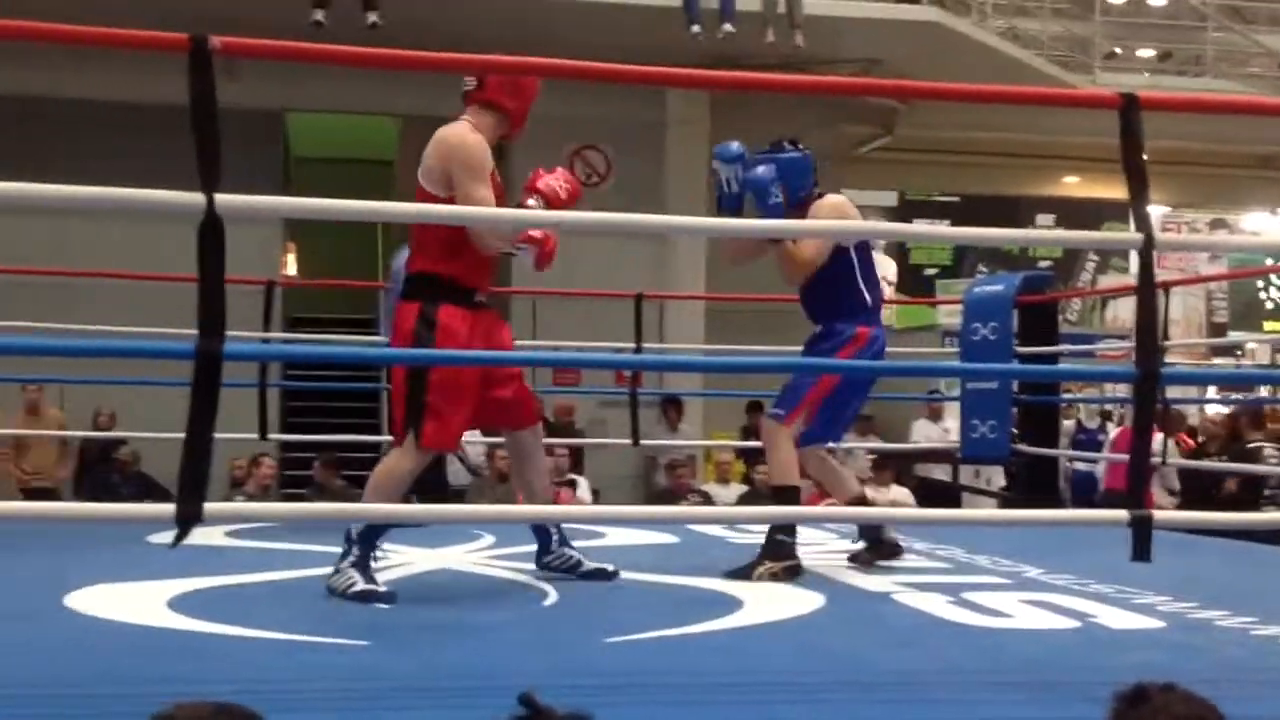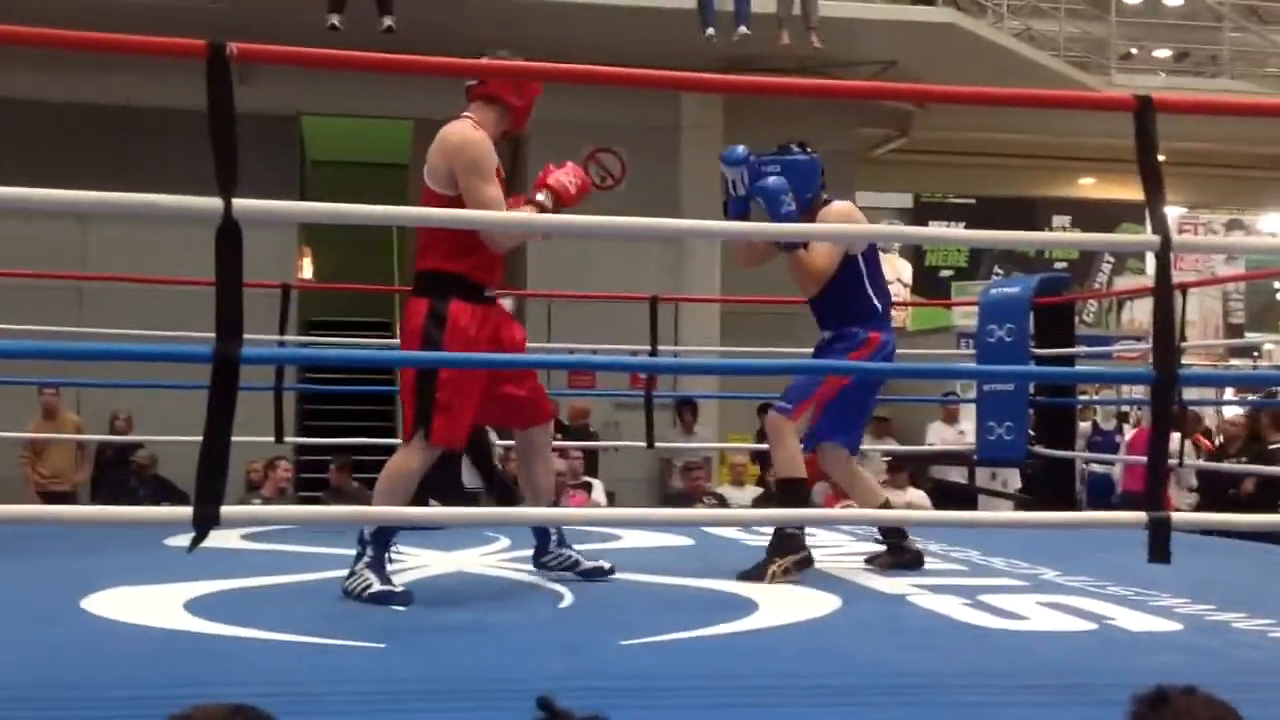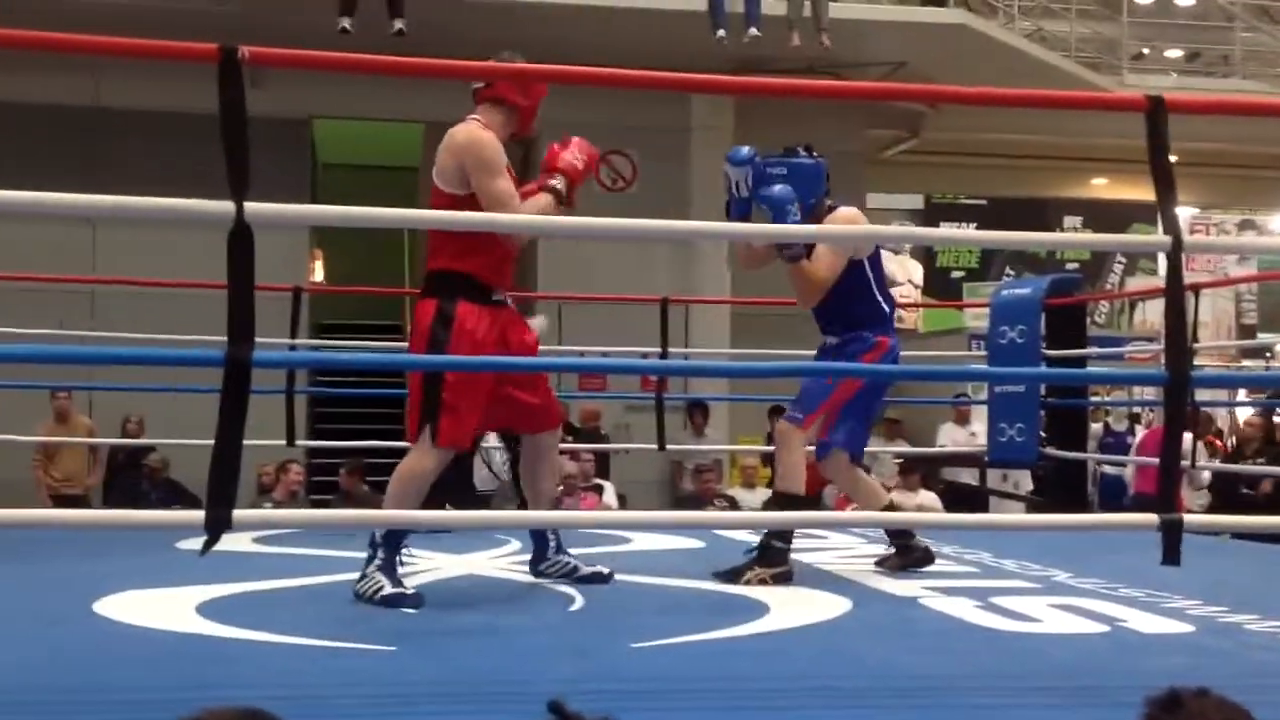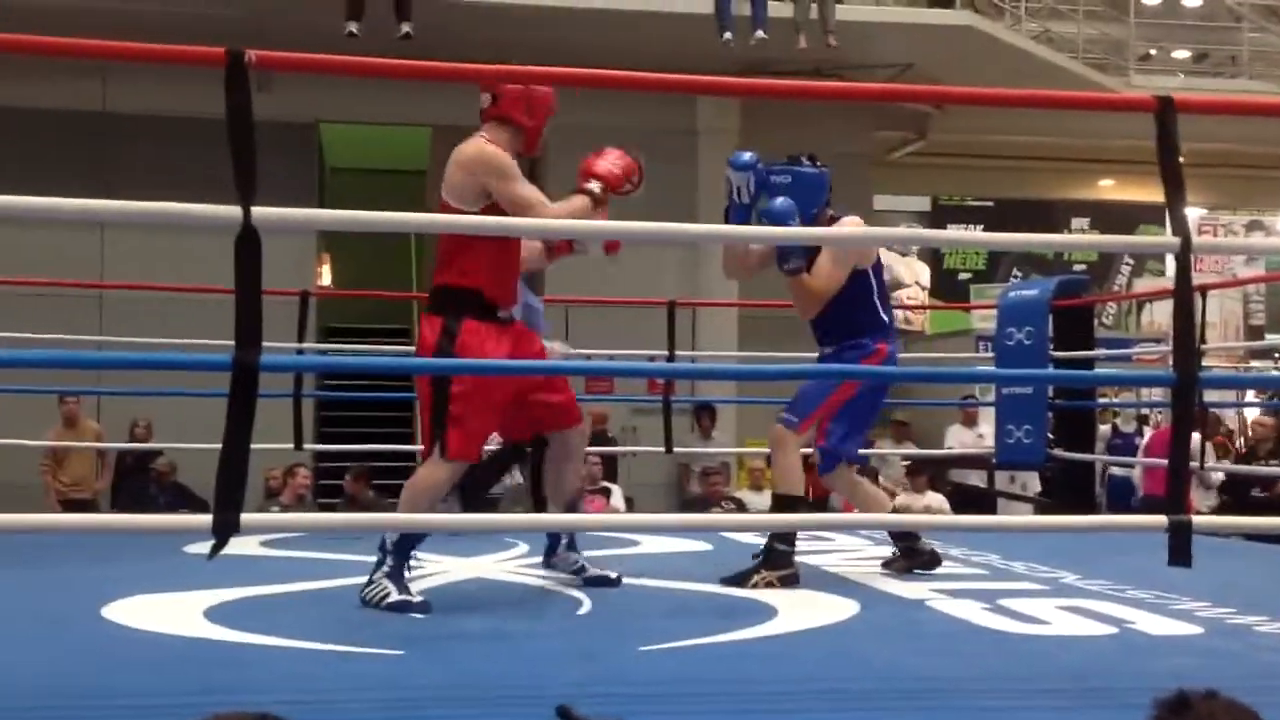
dt=0.1s
person 1, frame 1
left shoulder: (469, 147)
right shoulder: (463, 142)
right elbow: (487, 236)
left wrist: (525, 237)
right wrist: (540, 200)
left hip: (471, 313)
right hip: (439, 313)
left knee: (525, 426)
right knee: (420, 443)
left ankle: (552, 545)
right ankle: (351, 561)
person 1, frame 2
left shoulder: (475, 144)
right shoulder: (467, 140)
right elbow: (497, 234)
left wrist: (533, 205)
right wrist: (549, 196)
left hip: (481, 310)
right hip: (448, 311)
left knee: (535, 423)
right knee: (428, 440)
left ankle: (551, 545)
right ankle: (366, 561)
person 1, frame 3
left shoulder: (483, 148)
right shoulder: (472, 140)
right elbow: (515, 221)
left wrist: (549, 190)
right wrist: (562, 179)
left hip: (491, 312)
right hip: (457, 313)
left knee: (541, 425)
right knee: (438, 442)
left ankle: (547, 552)
right ankle: (377, 564)
person 1, frame 4
left shoulder: (493, 164)
right shoulder: (482, 155)
right elbow: (549, 220)
left wrist: (566, 244)
right wrist: (598, 185)
left hip: (499, 326)
right hip: (464, 328)
left knee: (569, 427)
right knee: (451, 456)
left ankle: (561, 547)
right ankle: (385, 571)
person 2, frame 1
left shoulder: (831, 208)
right shoulder: (791, 213)
left elbow: (795, 272)
right elbow: (736, 254)
left wrist: (774, 218)
right wrist: (729, 197)
left hip: (854, 337)
right hip: (835, 337)
left knee: (778, 428)
right knee: (808, 449)
left ankle: (780, 551)
right ankle: (875, 532)
person 2, frame 2
left shoulder: (838, 215)
right shoulder: (802, 219)
left elbow: (810, 282)
right elbow: (747, 257)
left wrist: (786, 227)
right wrist: (736, 202)
left hip: (864, 341)
right hip: (844, 341)
left knee: (782, 422)
right knee: (832, 452)
left ankle: (790, 545)
right ankle: (900, 544)
person 2, frame 3
left shoulder: (843, 221)
right shoulder: (799, 224)
left elbow: (810, 293)
right elbow: (744, 260)
left wrist: (791, 240)
right wrist: (739, 203)
left hip: (868, 347)
right hip: (841, 349)
left knee: (790, 432)
right knee: (835, 461)
left ankle: (773, 556)
right ankle: (908, 544)
person 2, frame 4
left shoulder: (846, 232)
right shoulder: (795, 233)
left elbow: (810, 304)
right elbow: (735, 270)
left wrist: (791, 254)
right wrist: (738, 209)
left hip: (867, 354)
right hip: (839, 355)
left knee: (786, 435)
right knee: (835, 473)
left ankle: (779, 559)
right ankle: (914, 547)
